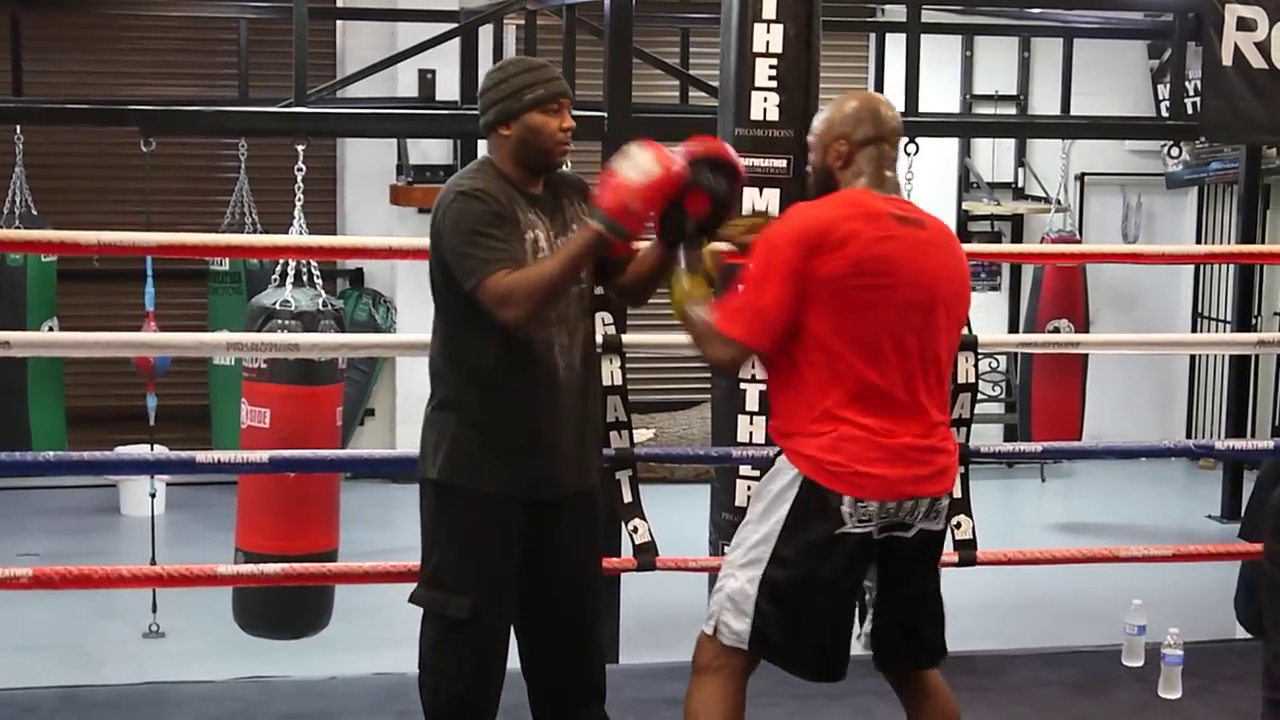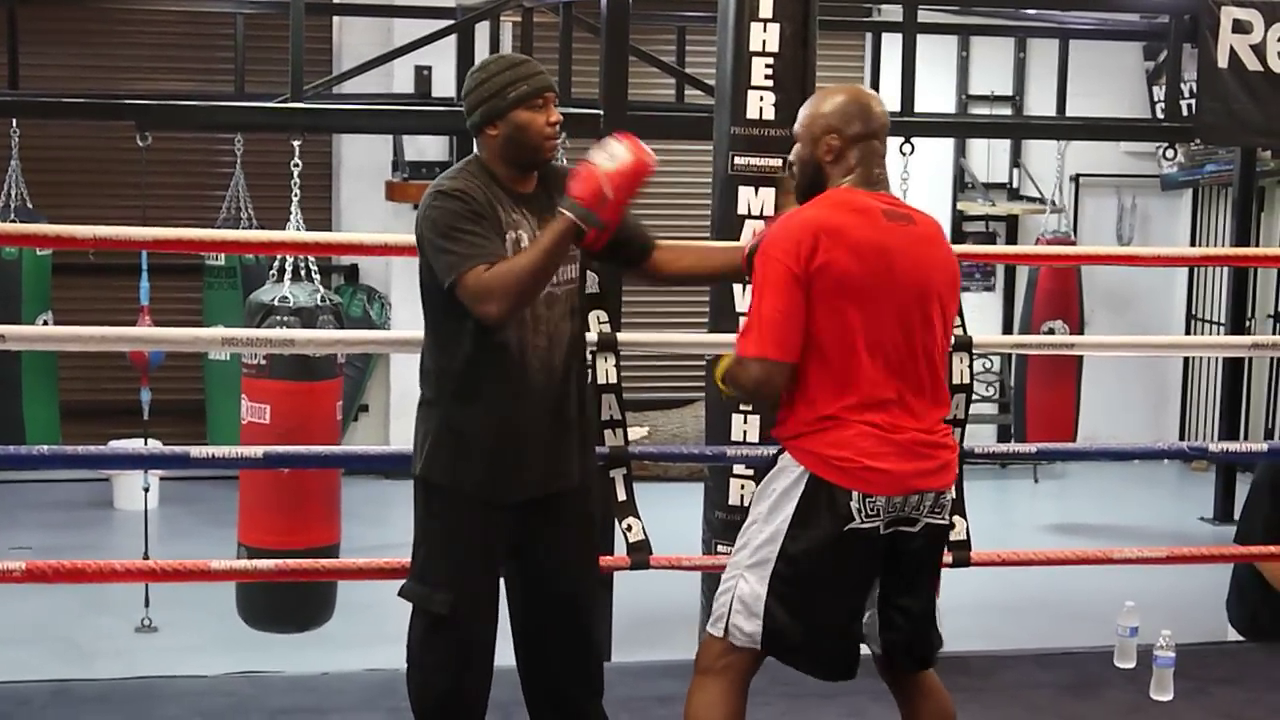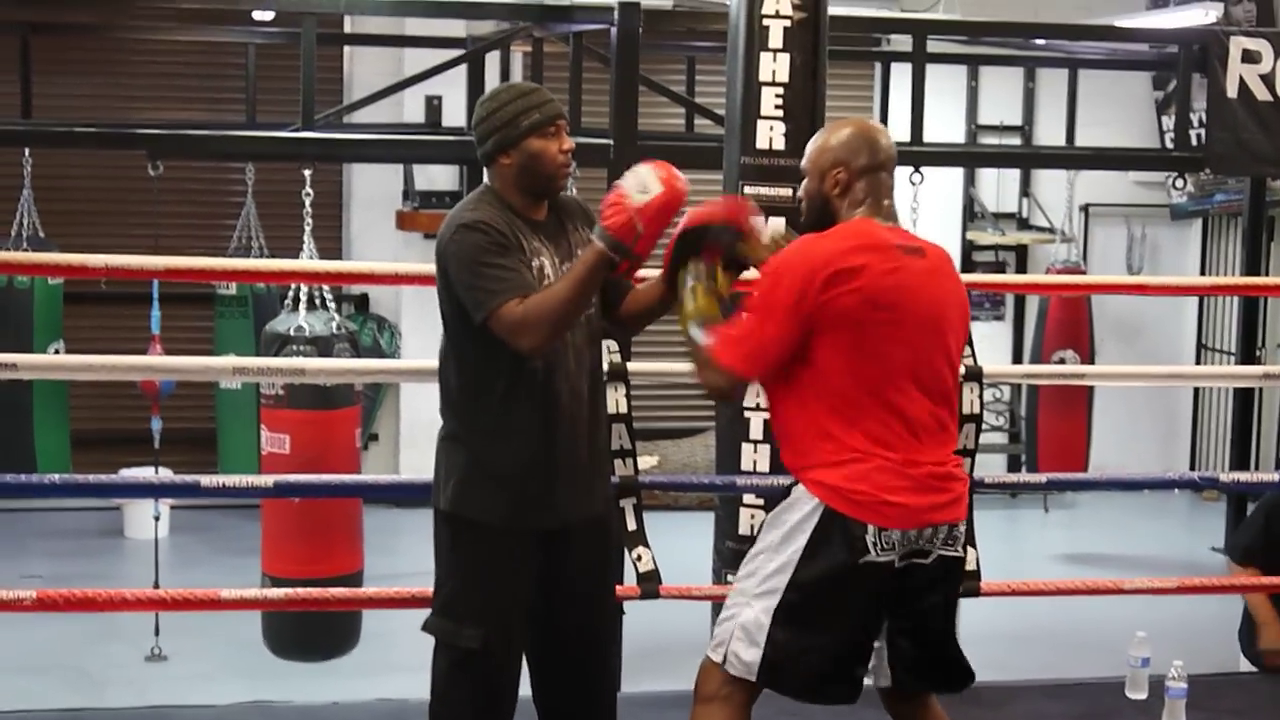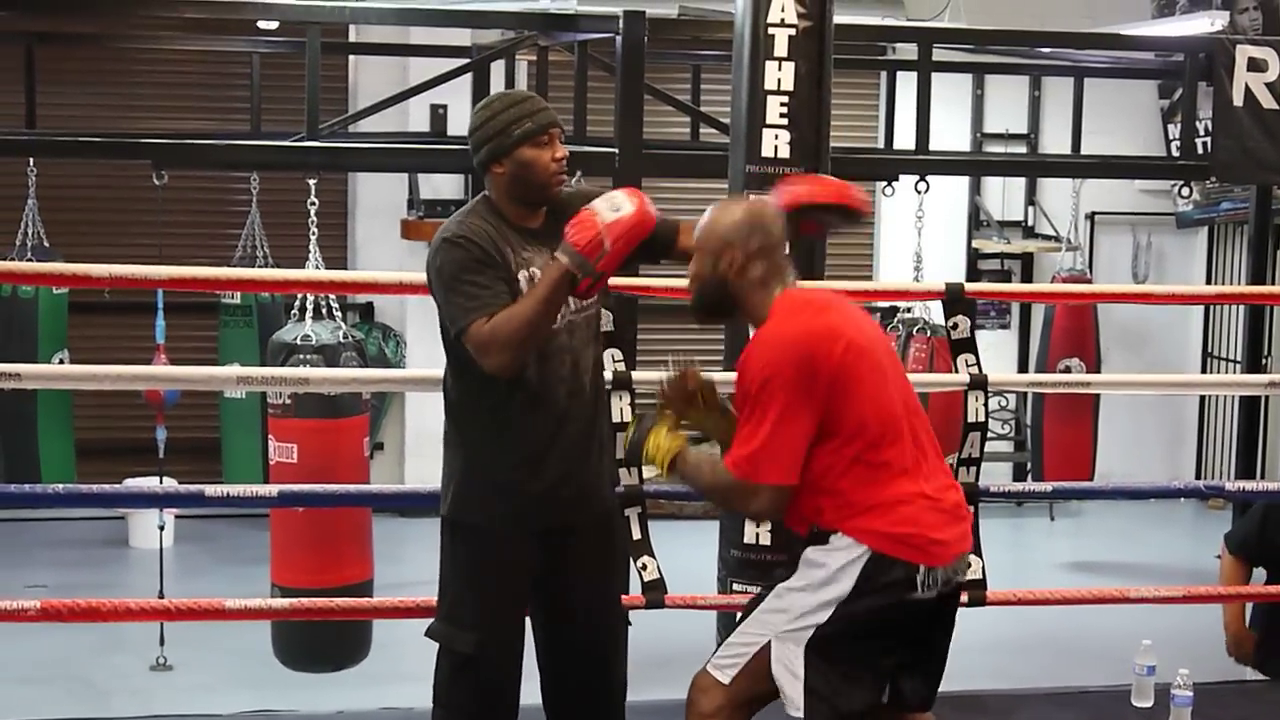
dt=0.4s
person 1, frame 1
left shoulder: (572, 192)
right shoulder: (472, 201)
left elbow: (630, 278)
right elbow: (514, 303)
right wrist: (601, 224)
left hip: (564, 454)
right hip: (479, 460)
left knee: (572, 618)
right knee: (469, 623)
person 1, frame 2
left shoulder: (564, 186)
right shoulder: (453, 201)
left elbow: (655, 260)
right elbow: (493, 298)
left wrist: (754, 254)
right wrist: (576, 215)
left hip: (559, 455)
right hip: (469, 458)
left knee: (568, 618)
right knee: (455, 623)
person 1, frame 3
left shoulder: (574, 217)
right shoulder: (476, 230)
left elbow: (621, 310)
right elbow: (529, 330)
left wrist: (684, 270)
right wrist: (608, 245)
left hip: (576, 485)
right hip: (493, 493)
left knee: (585, 649)
right knee: (478, 659)
person 1, frame 4
left shoulder: (569, 206)
right shoulder: (462, 243)
left elbow: (674, 238)
right elbow: (493, 353)
right wrist: (567, 265)
left hip: (583, 488)
right hip: (493, 497)
left knee: (591, 658)
right knee: (482, 665)
person 2, frame 1
left shoulder: (808, 229)
right shoulder: (945, 245)
left elbow: (726, 349)
left wrist: (691, 288)
left hip: (828, 482)
right hip: (924, 484)
left knee: (720, 660)
right knee: (913, 662)
person 2, frame 2
left shoulder: (802, 231)
right shoulder: (933, 239)
left elbow: (762, 377)
left wrist: (729, 370)
left hip: (833, 480)
right hip: (927, 482)
left knee: (722, 662)
right knee: (908, 663)
person 2, frame 3
left shoulder: (813, 261)
right shoulder: (940, 269)
left elbow: (719, 376)
right wrist: (774, 269)
left hip: (845, 514)
right hip: (937, 516)
person 2, frame 4
left shoulder: (779, 347)
right shoulder: (832, 311)
left elbow: (760, 494)
left wrist: (670, 449)
right wrist: (704, 406)
left hip: (883, 551)
right hip: (944, 539)
